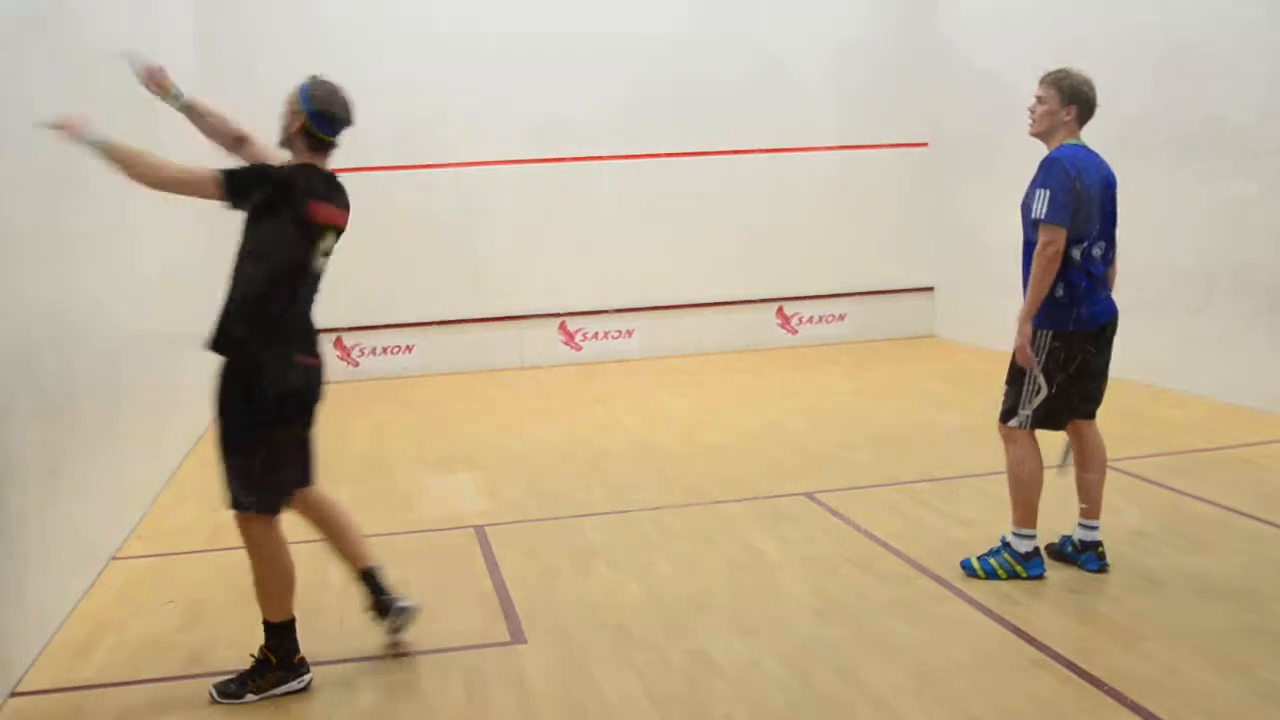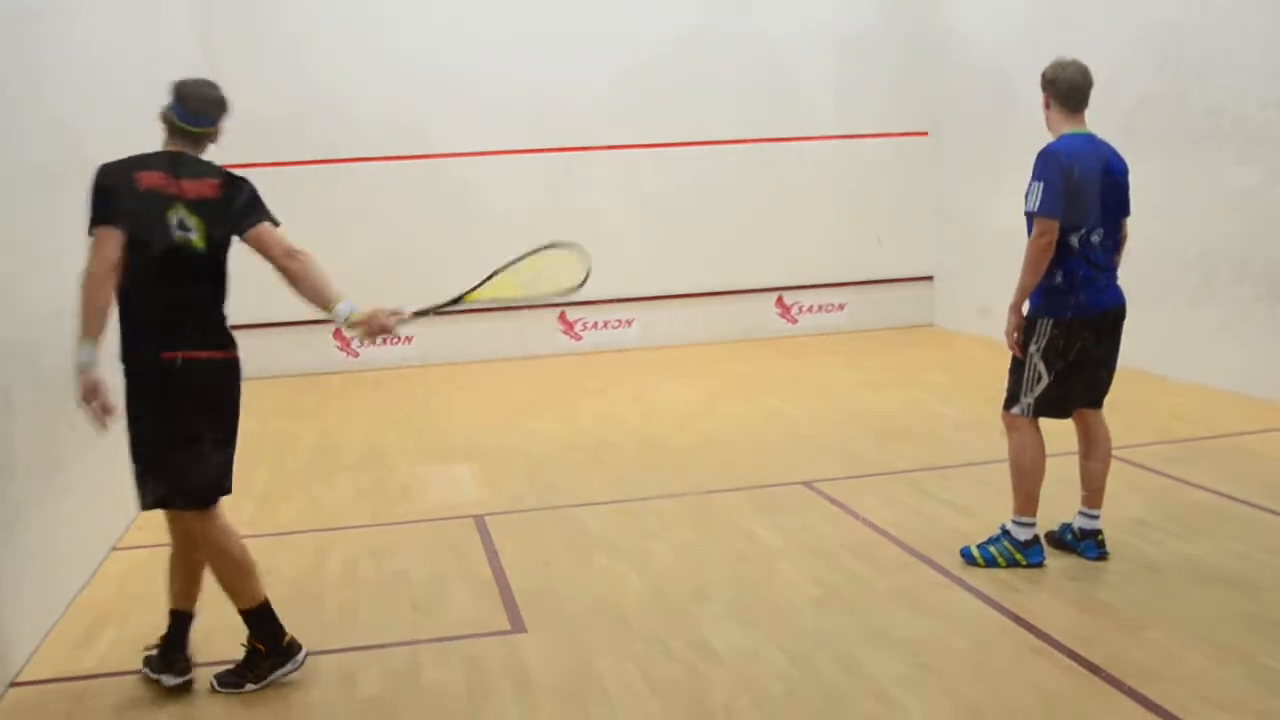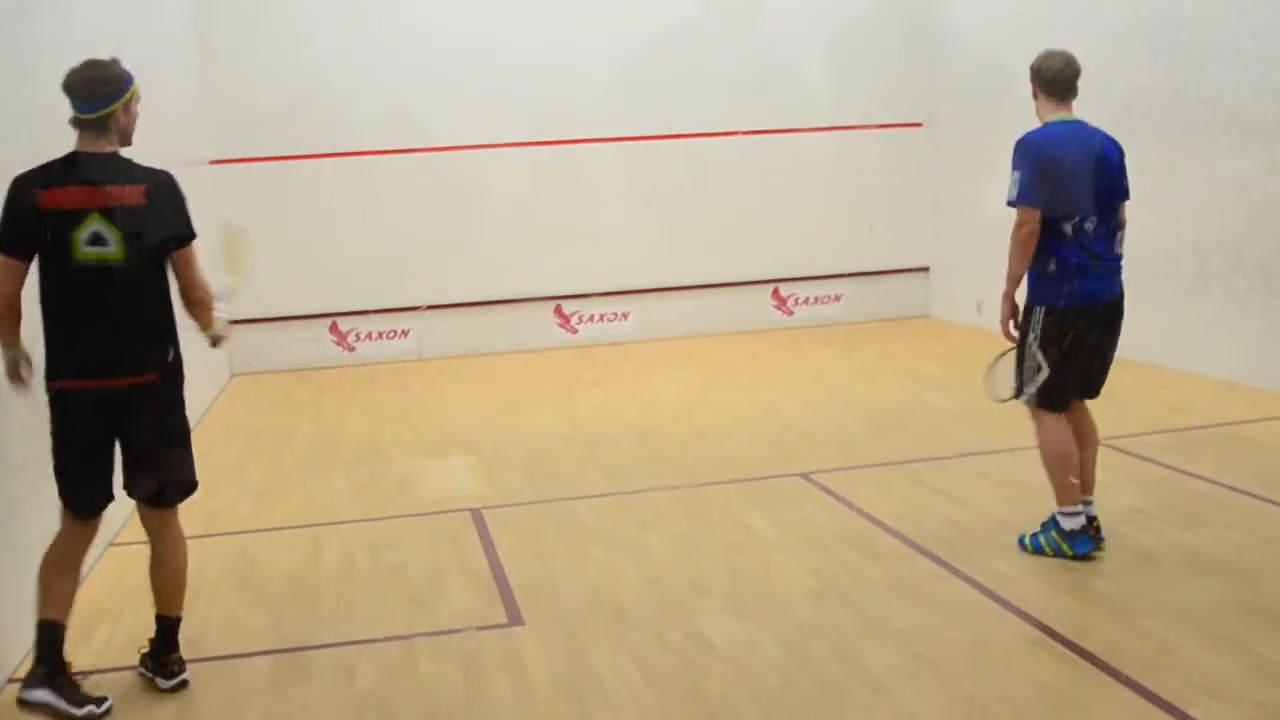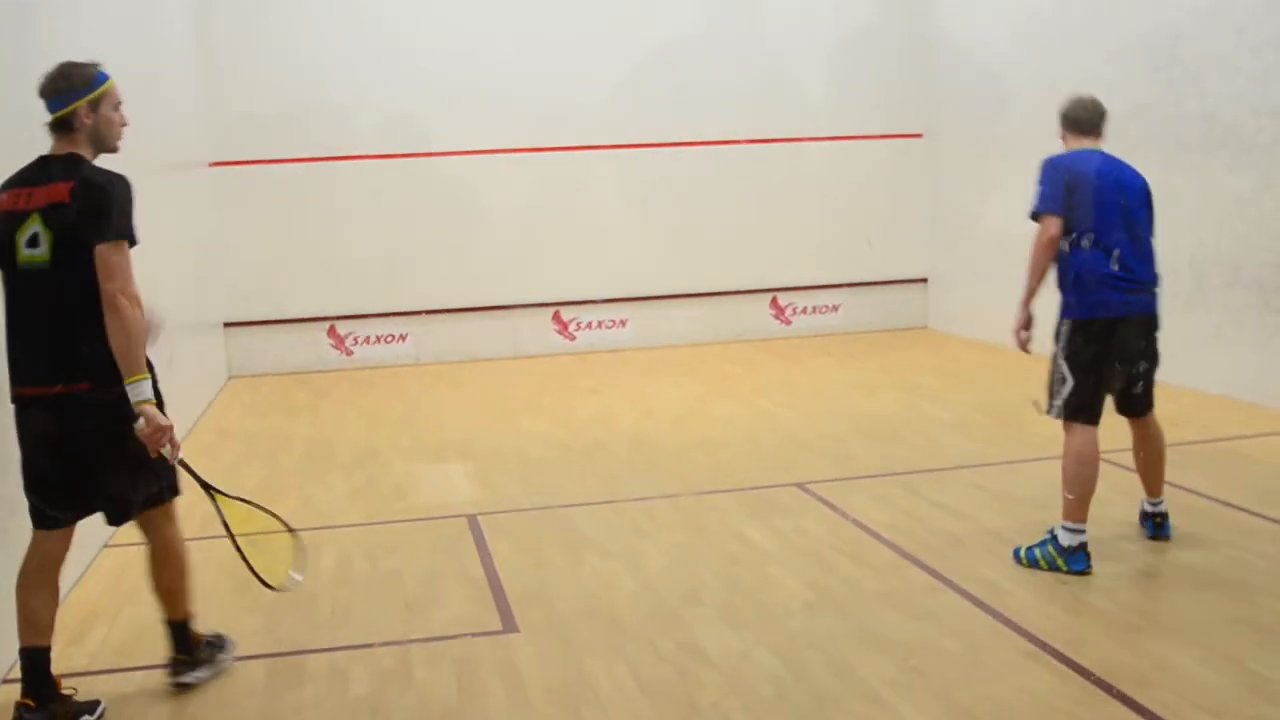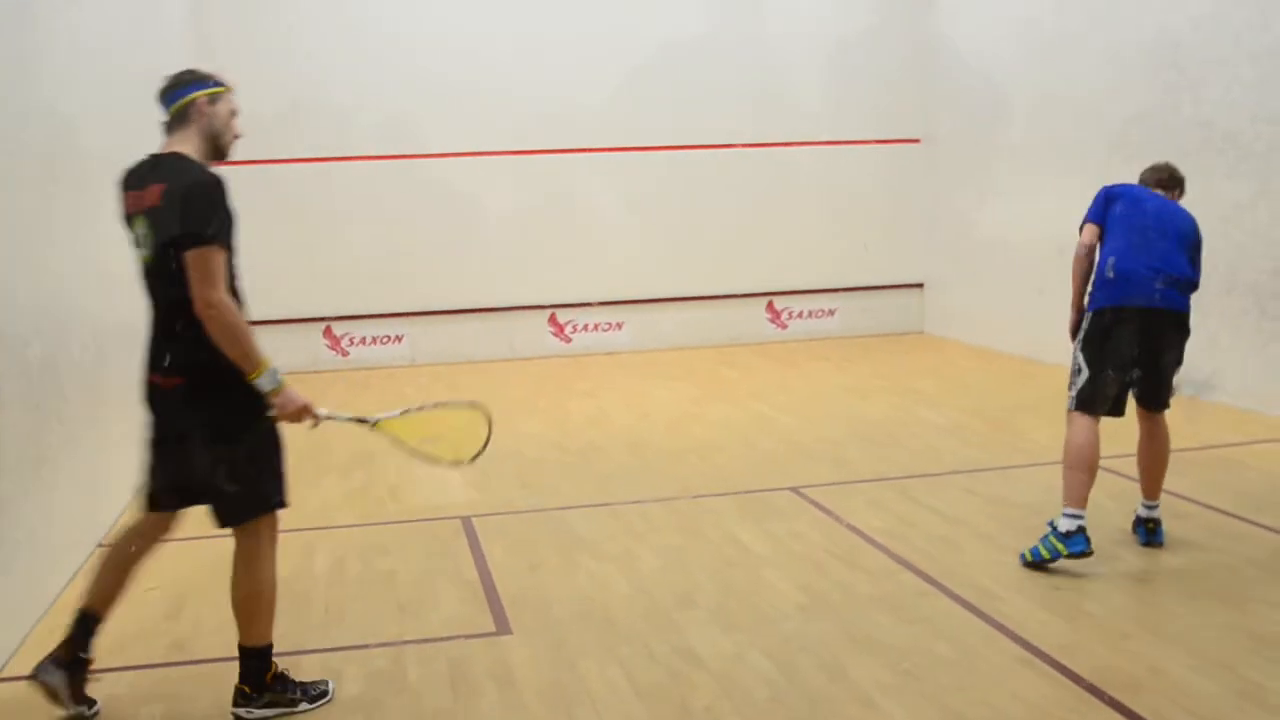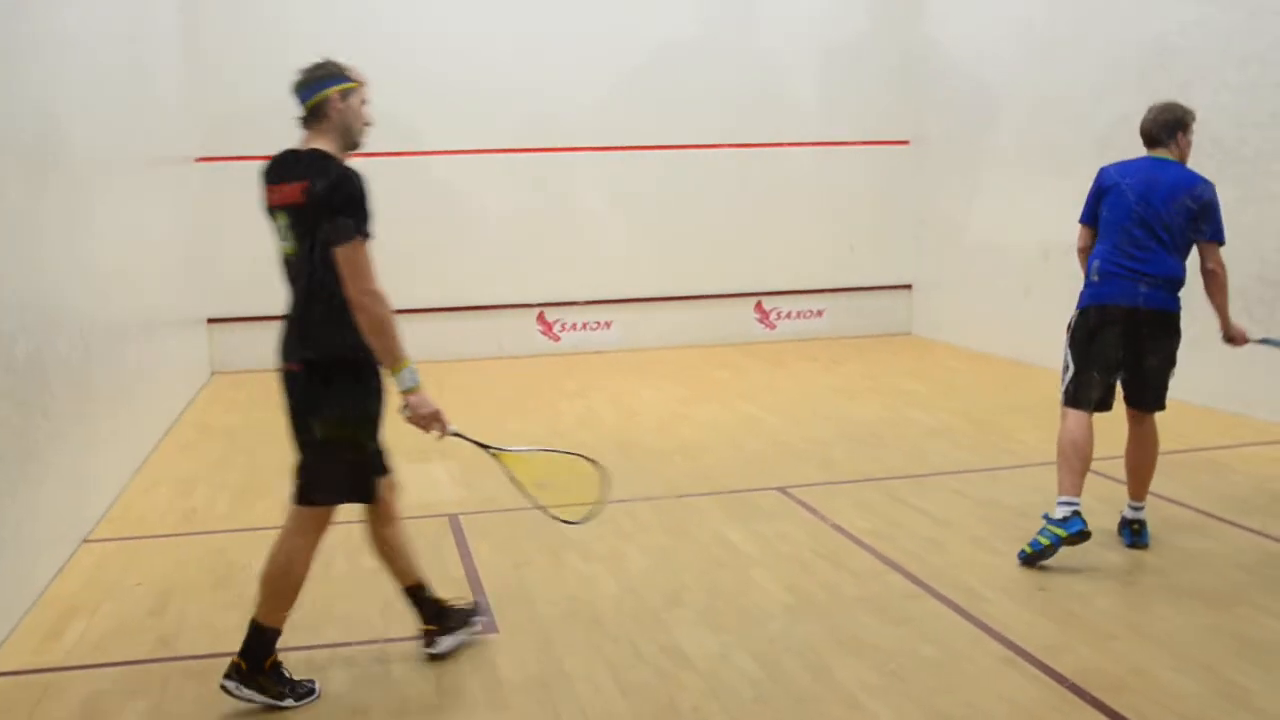
dt=0.5s
person 1, frame 1
left shoulder: (282, 185)
right shoulder: (332, 195)
left elbow: (164, 176)
right elbow: (243, 144)
left wrist: (91, 136)
right wrist: (177, 97)
left hip: (262, 371)
right hip: (295, 365)
left knee: (256, 511)
right knee: (298, 490)
left ankle: (284, 659)
right ankle: (381, 597)
person 1, frame 2
left shoulder: (117, 177)
right shoulder: (231, 187)
left elbow: (104, 268)
right elbow: (285, 255)
left wrist: (88, 361)
right wrist: (345, 312)
left hip: (161, 367)
right hip: (215, 364)
left knee: (195, 512)
right knee: (186, 506)
left ankle: (273, 642)
right ankle: (174, 650)
person 1, frame 3
right shoulder: (156, 188)
right elbow: (193, 289)
right wrist: (212, 327)
left hip: (73, 387)
right hip: (150, 381)
left knee: (77, 524)
right knee: (163, 516)
right ankle: (166, 654)
person 1, frame 4
right shoulder: (102, 188)
right elbow: (118, 295)
right wrist: (143, 397)
right hip: (102, 390)
right knee: (159, 517)
right ankle: (187, 650)
person 1, frame 5
left shoulder: (139, 182)
right shoulder: (199, 185)
right elbow: (213, 302)
right wrist: (272, 383)
left hip: (169, 377)
right hip: (216, 384)
left knee: (156, 519)
right knee: (257, 528)
left ankle: (69, 655)
person 1, frame 6
left shoulder: (279, 172)
right shoulder: (339, 182)
right elbow: (363, 295)
left wrist: (343, 87)
right wrist: (409, 383)
left hip: (309, 362)
right hip: (336, 369)
left knee: (381, 494)
right knee: (311, 517)
left ankle: (435, 618)
right ankle: (253, 663)
person 2, frame 1
left shoulder: (1057, 166)
right shoulder: (1100, 168)
left elbow: (1051, 246)
right elbow: (1108, 248)
left wrist: (1025, 318)
left hip: (1058, 322)
right hip: (1096, 317)
left knee: (1016, 427)
right knee: (1081, 422)
left ankle: (1023, 549)
right ankle: (1088, 540)
person 2, frame 2
left shoulder: (1055, 157)
right shoulder: (1112, 158)
left elbow: (1044, 239)
right elbow: (1119, 235)
left wrist: (1016, 307)
left hip: (1061, 310)
right hip: (1105, 305)
left knee: (1020, 416)
right knee: (1088, 412)
left ankle: (1022, 536)
right ankle: (1088, 529)
person 2, frame 3
left shoulder: (1034, 146)
right shoulder: (1108, 146)
left elbow: (1028, 227)
right elbow: (1120, 219)
left wrist: (1008, 294)
left hip: (1059, 296)
right hip: (1108, 292)
left knee: (1046, 409)
right knee: (1074, 403)
left ankle: (1072, 527)
right ankle: (1081, 512)
person 2, frame 4
left shoulder: (1059, 167)
right shoulder: (1133, 177)
left elbow: (1050, 235)
left wrist: (1025, 305)
left hip: (1089, 307)
right hip: (1141, 307)
left knee: (1079, 422)
right knee: (1141, 413)
left ankle: (1071, 542)
right ankle: (1156, 512)
person 2, frame 5
left shoulder: (1113, 193)
right shoulder: (1188, 222)
left elbow: (1085, 247)
left wrist: (1076, 308)
right wrist: (1169, 357)
left hip: (1115, 302)
right hip: (1169, 312)
left knee: (1084, 414)
right knee: (1152, 415)
left ankle: (1071, 527)
right ankle: (1149, 519)
person 2, frame 6
left shoulder: (1110, 175)
right shoulder: (1199, 189)
left elbow: (1084, 245)
right elbow: (1211, 266)
right wrist: (1226, 323)
left hip: (1103, 302)
right hip: (1160, 311)
left knee: (1077, 408)
right knee: (1142, 414)
left ankle: (1067, 513)
right ankle: (1135, 518)
